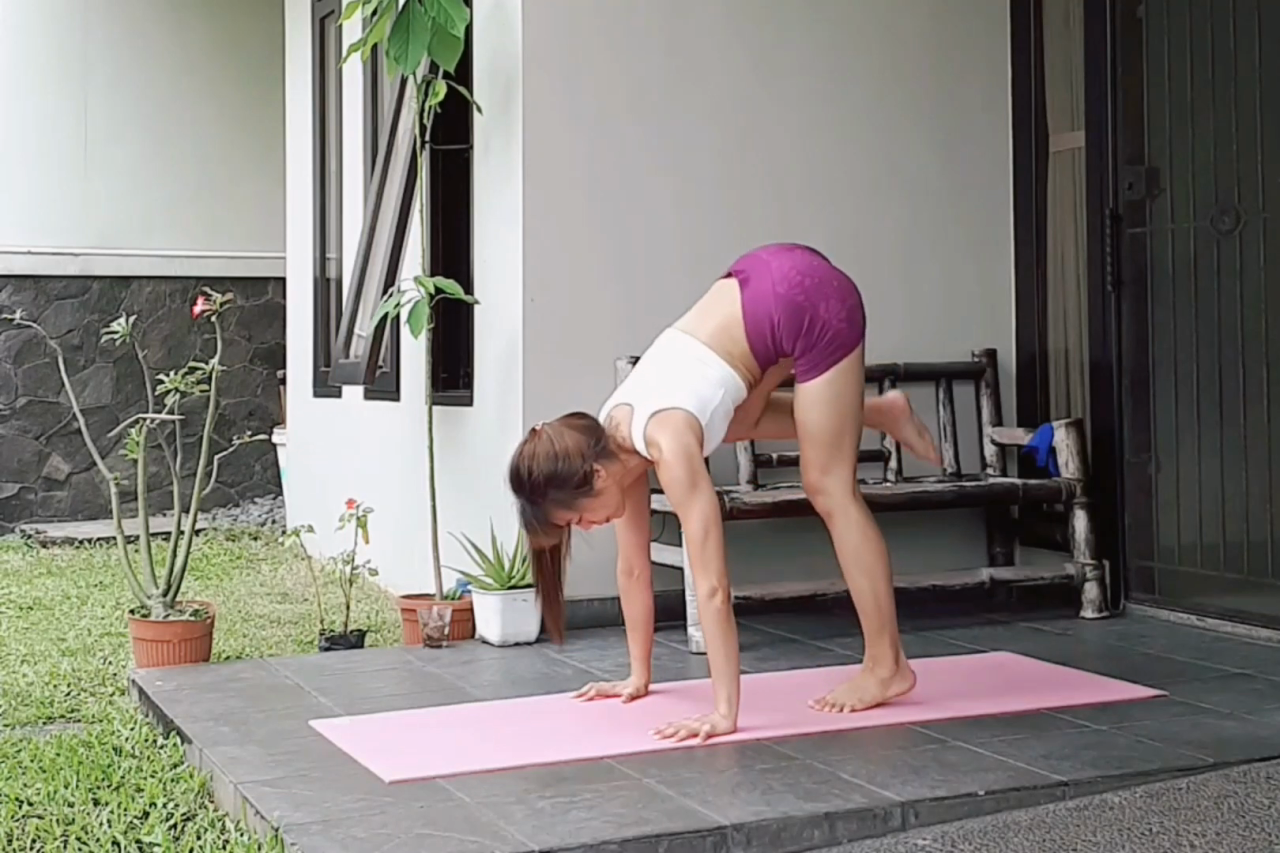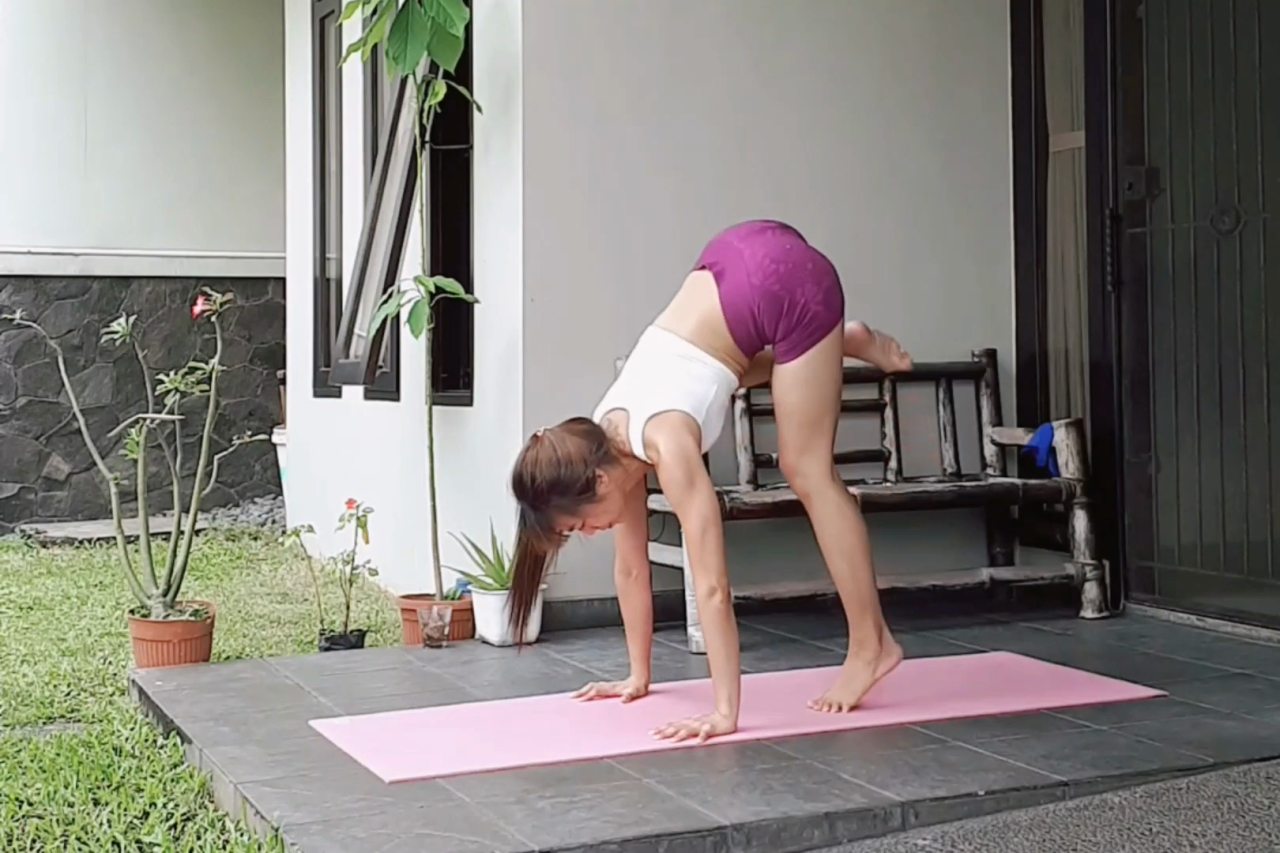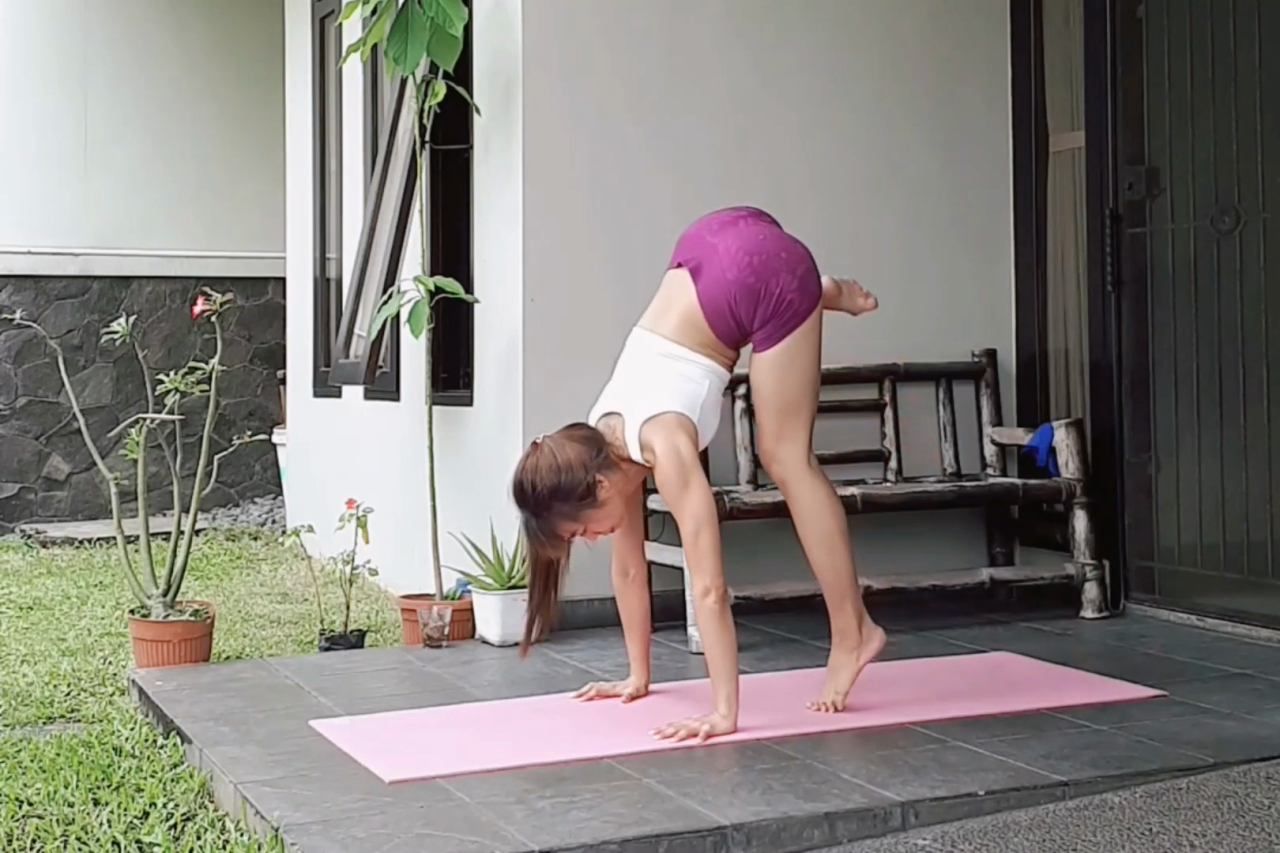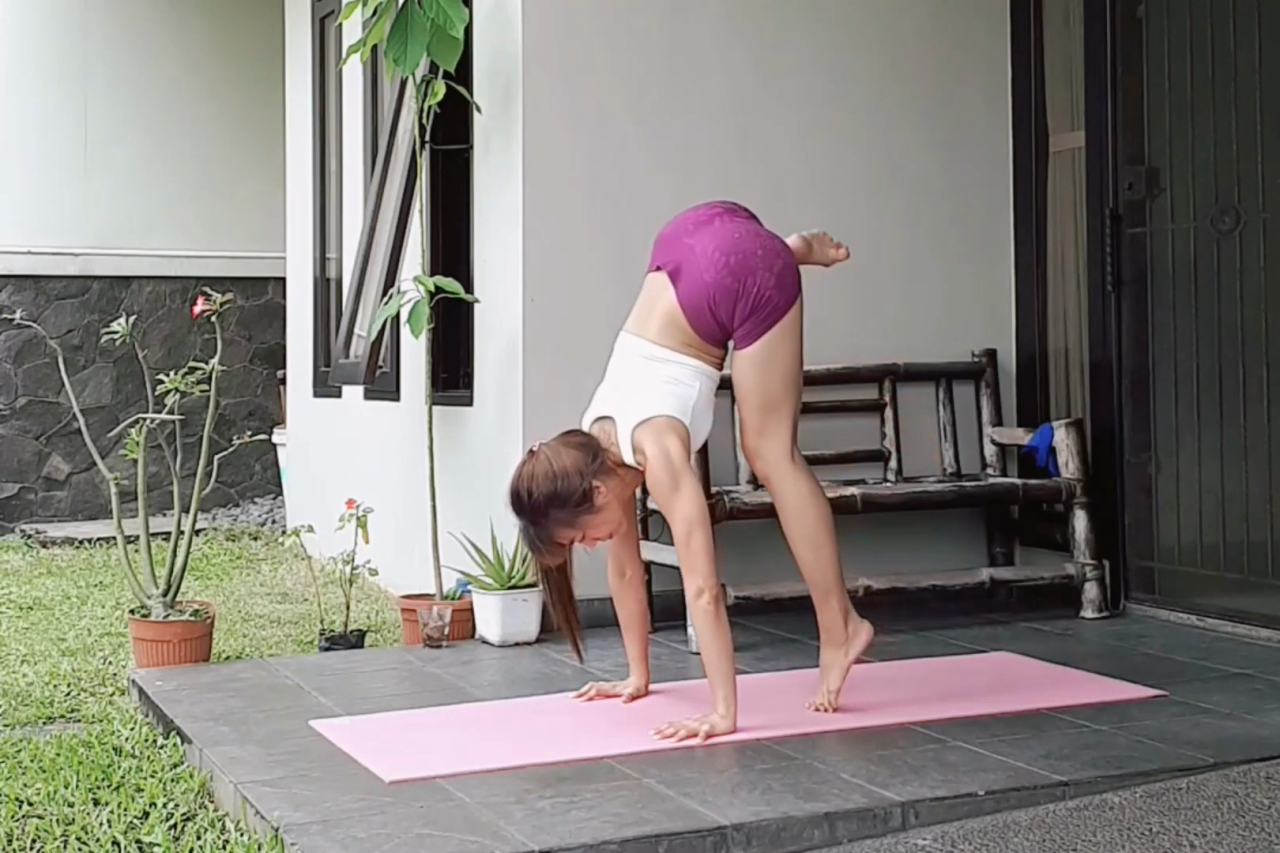
dt=0.2s
person 1, frame 1
left shoulder: (664, 441)
right shoulder: (614, 439)
left elbow: (711, 586)
right elbow: (632, 568)
left wrist: (725, 712)
right wrist: (639, 677)
left hip: (810, 297)
right hip: (764, 283)
left knee: (828, 487)
right knee: (735, 425)
right ankle: (878, 412)
person 1, frame 2
left shoulder: (663, 441)
right shoulder: (609, 442)
left elbow: (710, 586)
right elbow: (630, 568)
left wrist: (726, 712)
right wrist: (638, 676)
left hip: (786, 280)
right hip: (738, 262)
left knee: (807, 472)
right ankle: (842, 339)
person 1, frame 3
left shoulder: (660, 443)
right shoulder: (604, 444)
left elbow: (708, 587)
right elbow: (628, 568)
left wrist: (725, 712)
right wrist: (638, 676)
left hip: (764, 267)
left knee: (786, 460)
left ankle: (853, 633)
right ankle: (817, 292)
person 1, frame 4
left shoulder: (651, 448)
right shoulder: (596, 447)
left elbow: (702, 589)
right elbow: (624, 569)
left wrist: (724, 712)
right wrist: (638, 676)
left hip: (744, 269)
left knee: (772, 457)
left ankle: (840, 628)
right ankle: (790, 247)
